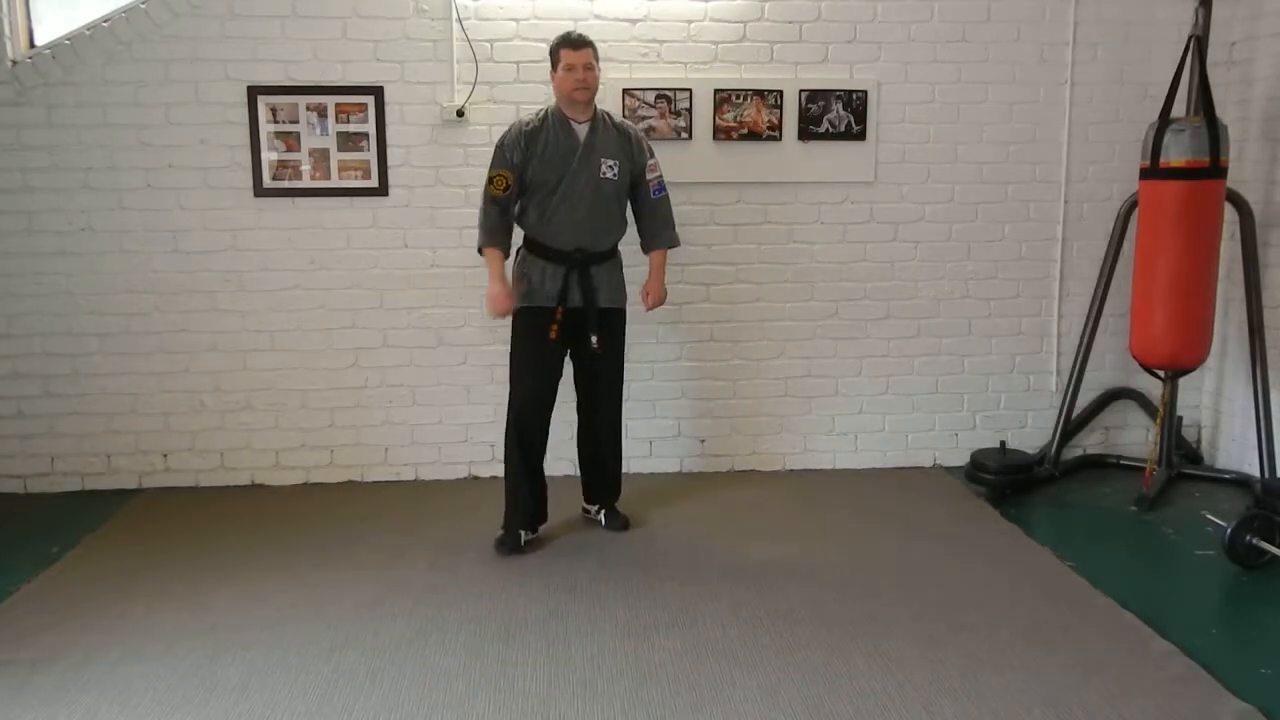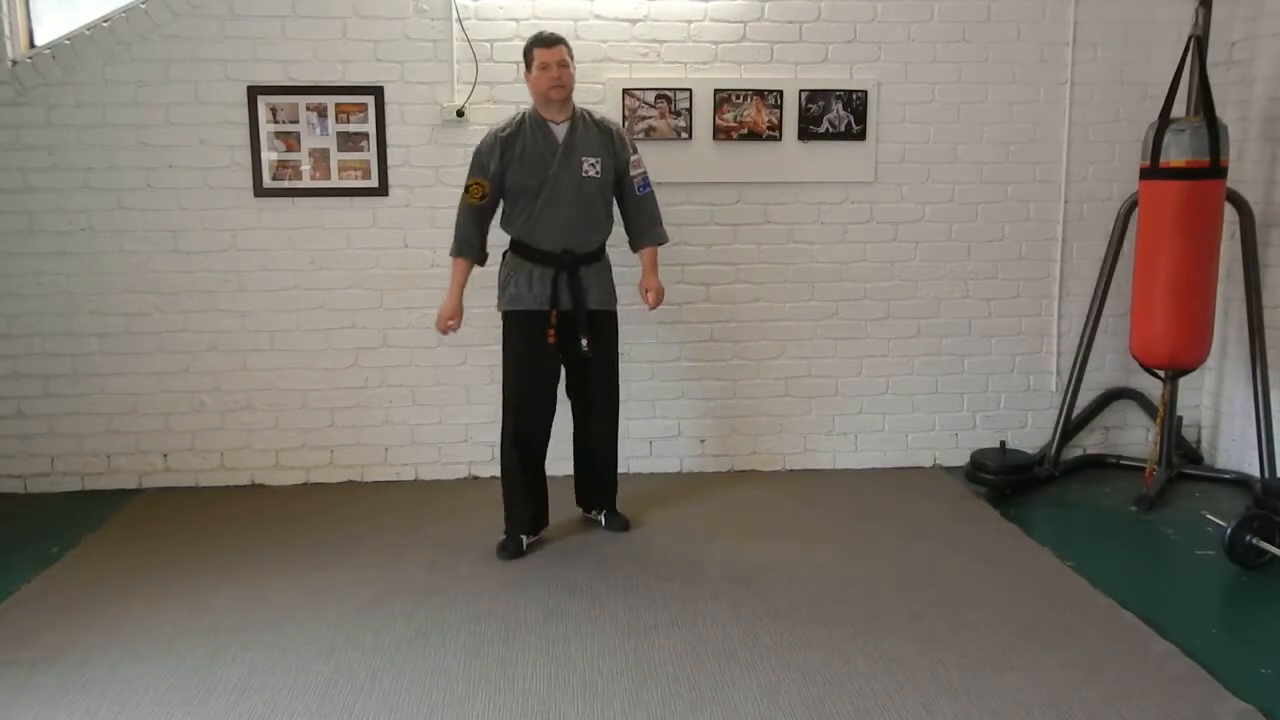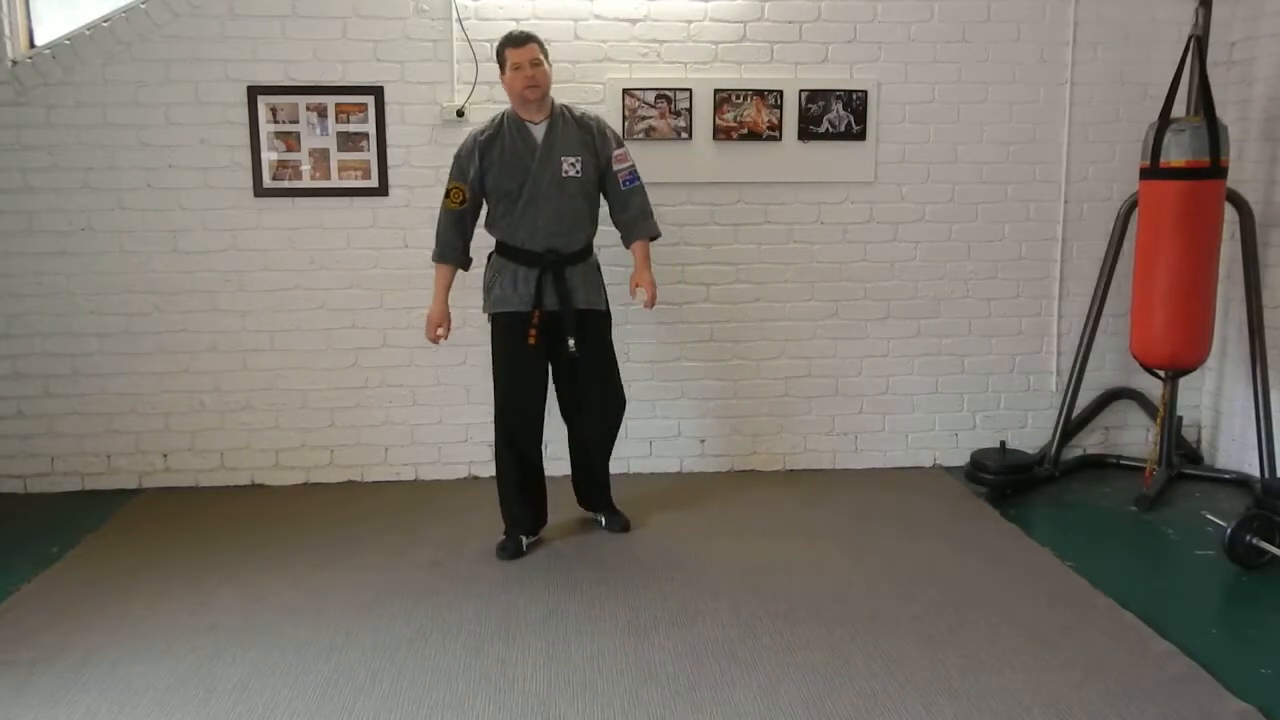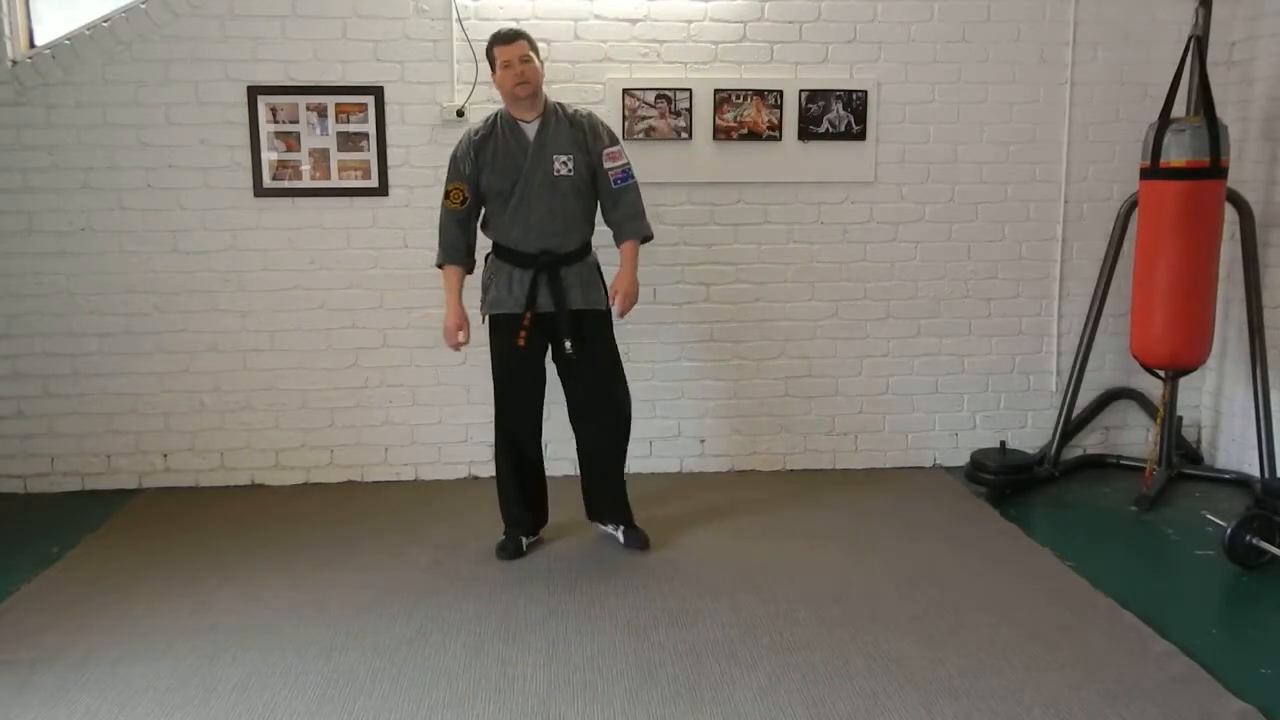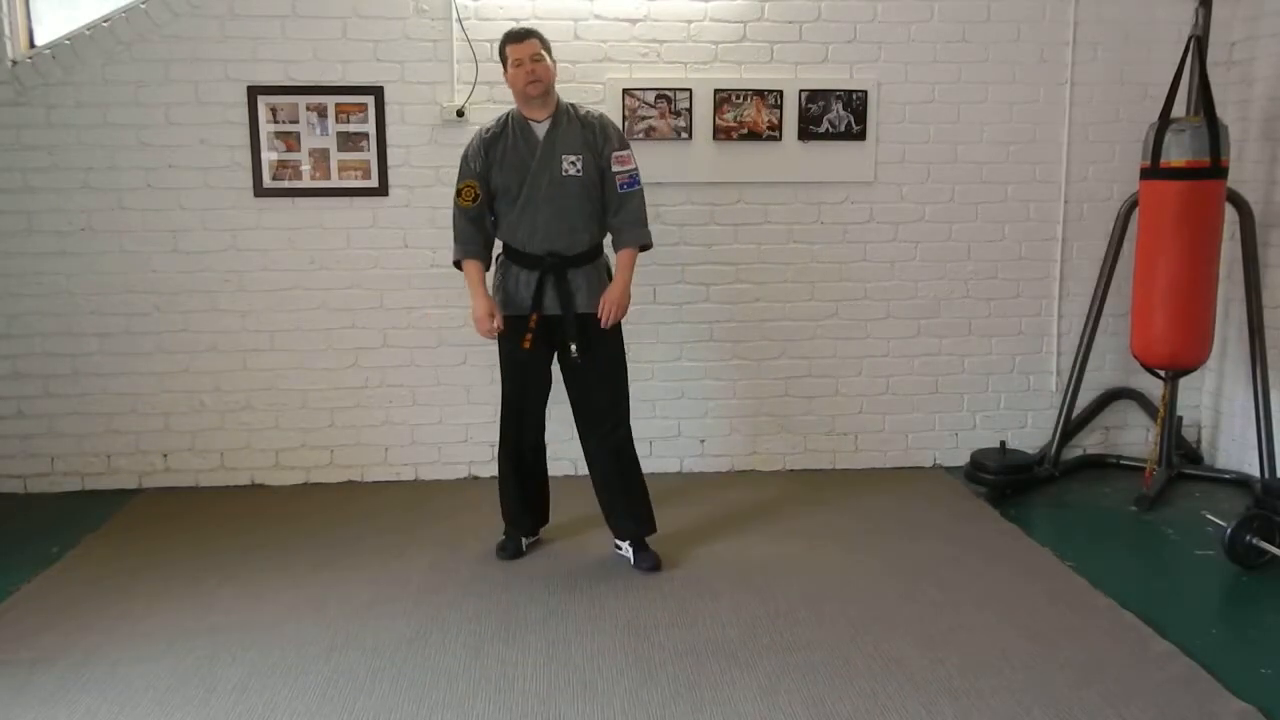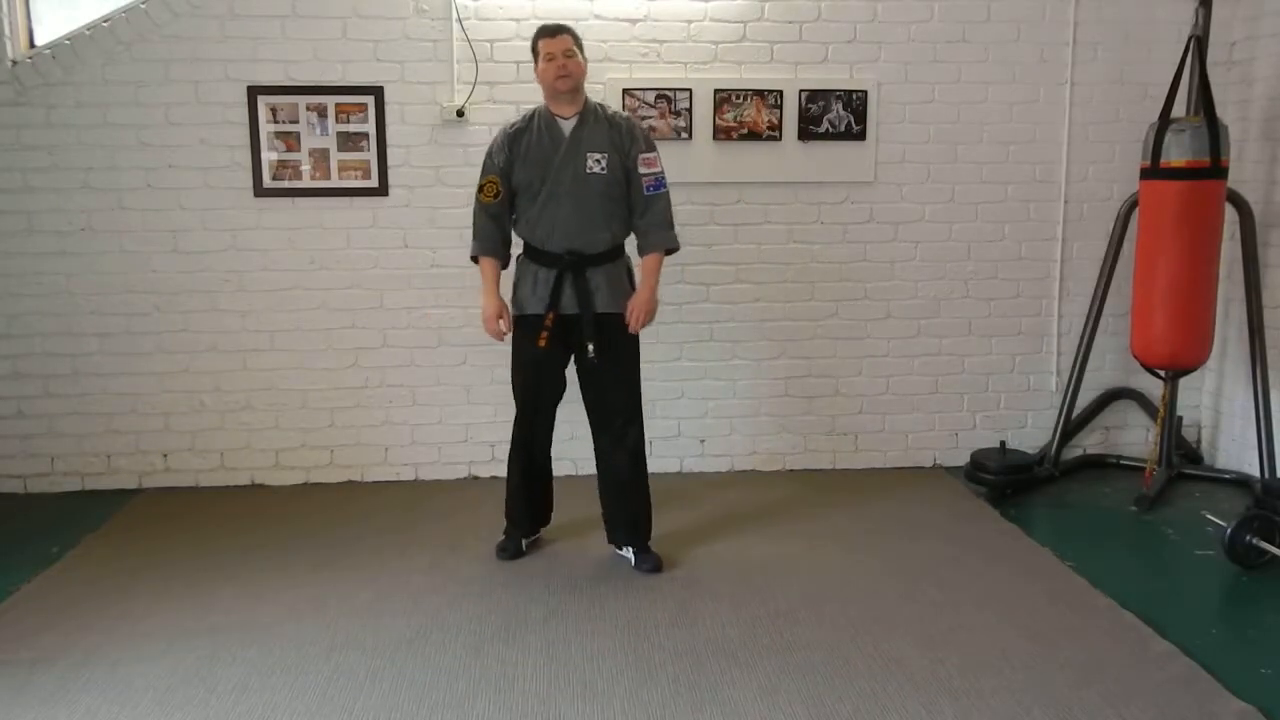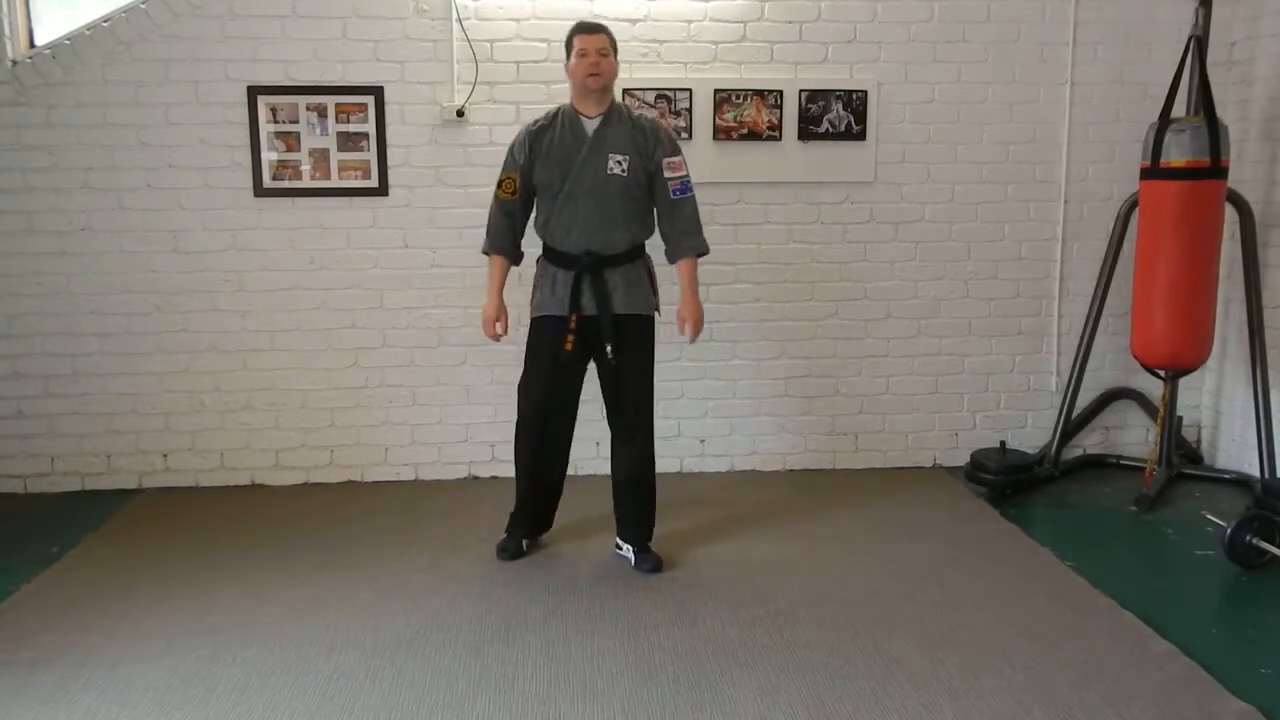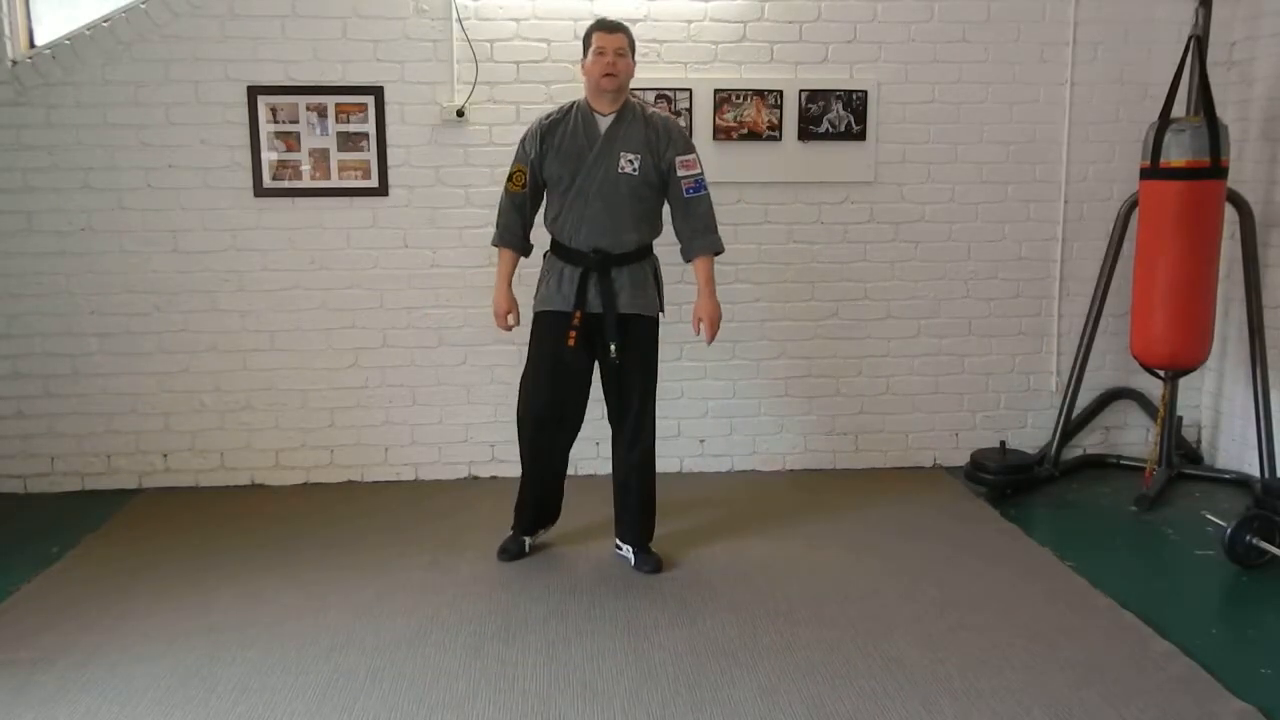
dt=0.2s
person 1, frame 1
left shoulder: (626, 138)
right shoulder: (523, 136)
left elbow: (651, 208)
right elbow: (495, 210)
left wrist: (656, 273)
right wrist: (497, 279)
left hip: (602, 281)
right hip: (540, 282)
left knee: (602, 401)
right knee: (528, 404)
left ankle: (600, 499)
right ankle: (521, 519)
person 1, frame 2
left shoulder: (609, 136)
right shoulder: (502, 142)
left elbow: (639, 205)
right elbow: (474, 218)
left wrist: (649, 271)
right wrist: (455, 294)
left hip: (591, 281)
right hip: (528, 286)
left knee: (599, 403)
right knee: (526, 410)
left ankle: (598, 500)
right ankle: (523, 524)
person 1, frame 3
left shoulder: (592, 132)
right shoulder: (481, 145)
left elbow: (628, 200)
right elbow: (455, 224)
left wrist: (642, 266)
right wrist: (440, 300)
left hip: (579, 282)
right hip: (514, 287)
left knee: (600, 402)
right knee: (517, 413)
left ankle: (595, 497)
right ankle: (522, 523)
person 1, frame 4
left shoulder: (587, 130)
right shoulder: (475, 145)
left elbow: (623, 201)
right elbow: (456, 227)
left wrist: (627, 269)
right wrist: (453, 303)
left hip: (580, 283)
right hip: (512, 288)
left knee: (604, 406)
right knee: (516, 414)
left ankle: (611, 512)
right ankle: (523, 523)
person 1, frame 5
left shoulder: (599, 131)
right shoulder: (487, 144)
left elbow: (627, 211)
right elbow: (471, 224)
left wrist: (621, 281)
right wrist: (479, 294)
left hip: (588, 286)
right hip: (520, 291)
left knee: (606, 414)
right knee: (520, 416)
left ankle: (631, 532)
right ankle: (523, 524)
person 1, frame 6
left shoulder: (624, 132)
right shoulder: (512, 140)
left elbow: (652, 214)
right elbow: (491, 223)
left wrist: (647, 286)
right wrist: (491, 294)
left hip: (607, 289)
right hip: (538, 288)
left knee: (618, 419)
right knee: (531, 415)
left ankle: (630, 536)
right ankle: (524, 524)
person 1, frame 7
left shoulder: (649, 135)
right shoulder: (535, 137)
left elbow: (678, 216)
right elbow: (506, 219)
left wrist: (689, 293)
right wrist: (493, 295)
left hip: (626, 289)
right hip: (558, 290)
left knee: (631, 420)
right knee: (540, 414)
left ankle: (633, 536)
right ankle: (527, 524)
person 1, frame 8
left shoulder: (662, 133)
right shoulder: (547, 131)
left elbow: (693, 215)
right elbow: (516, 212)
left wrist: (706, 292)
right wrist: (503, 285)
left hip: (631, 289)
right hip: (563, 286)
left knee: (633, 420)
right knee: (542, 411)
left ankle: (633, 536)
right ankle: (530, 522)
